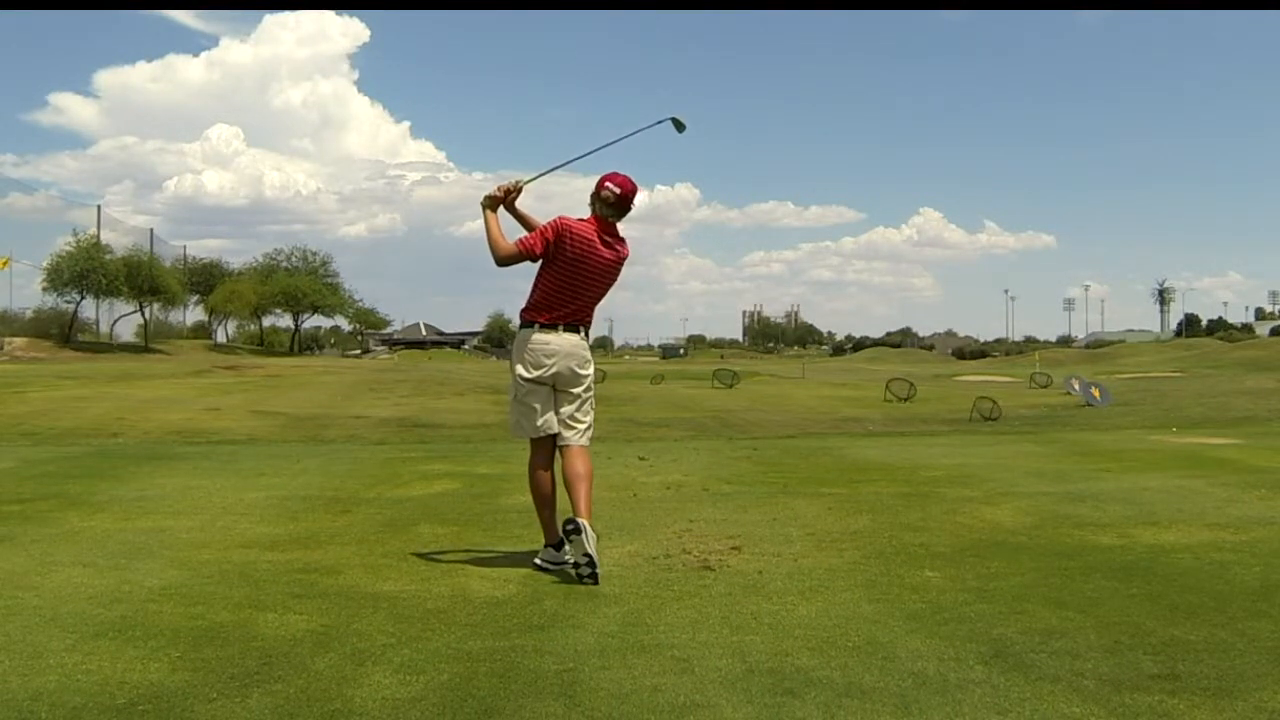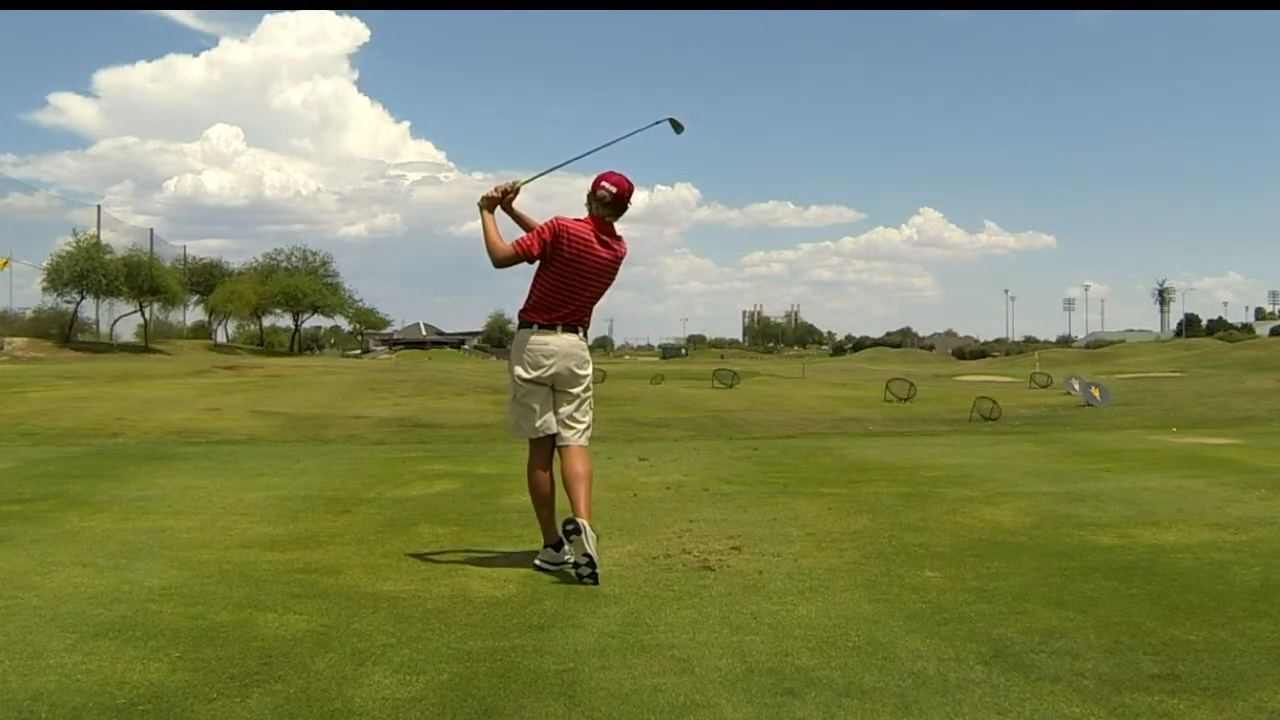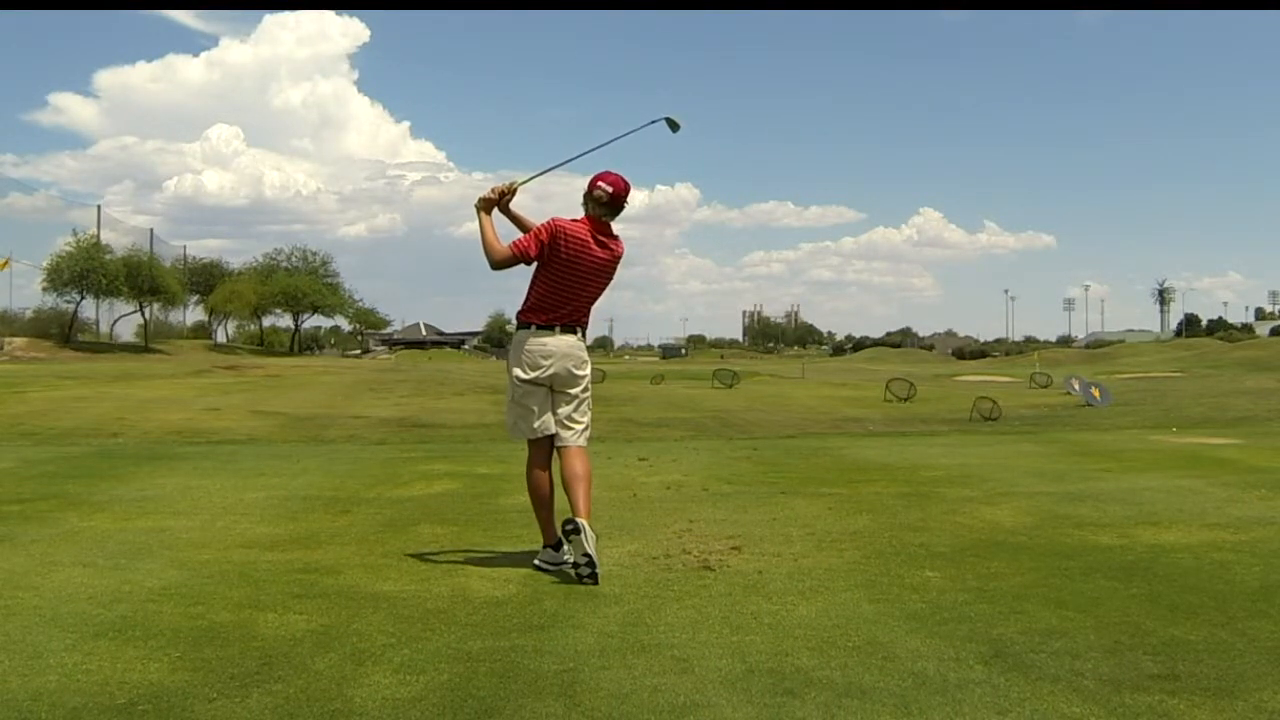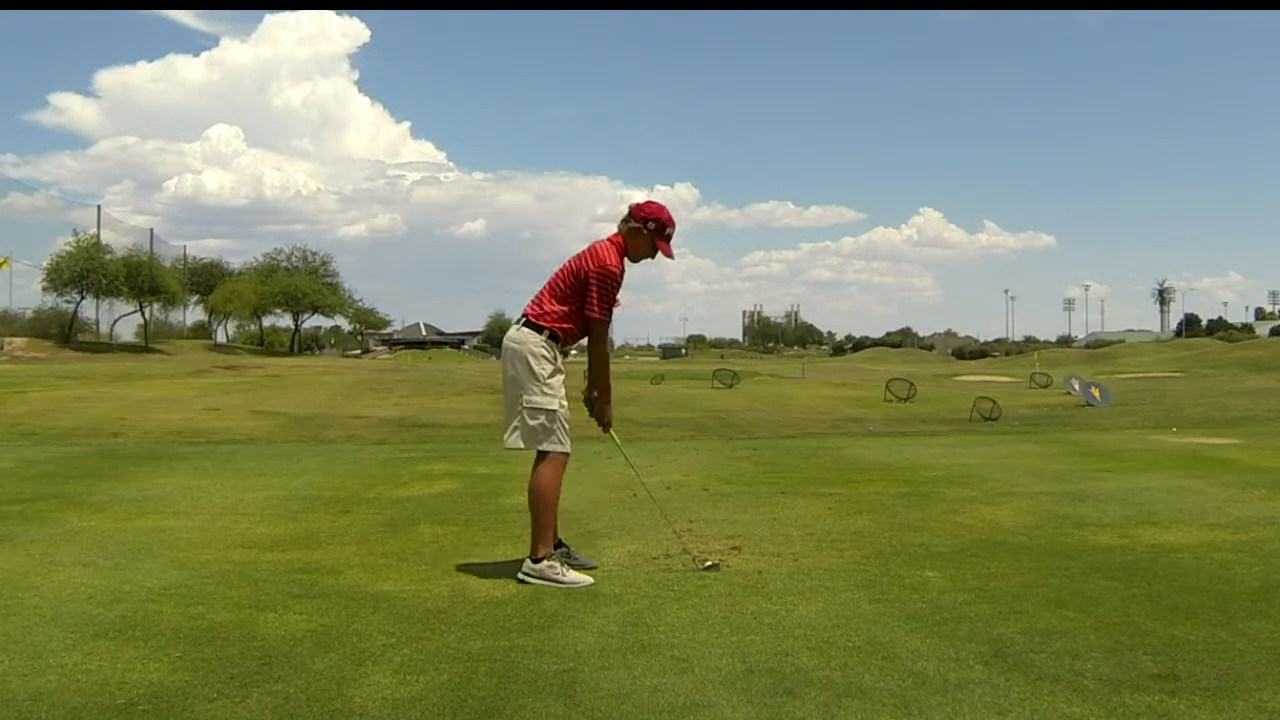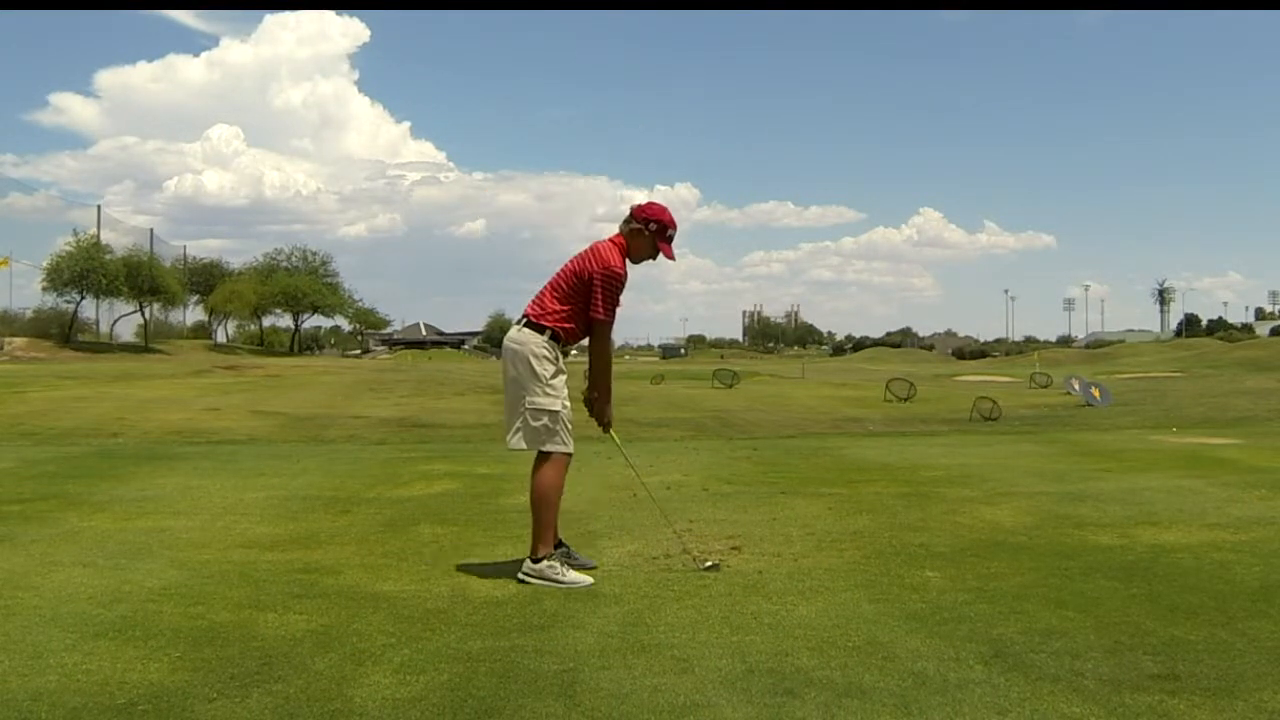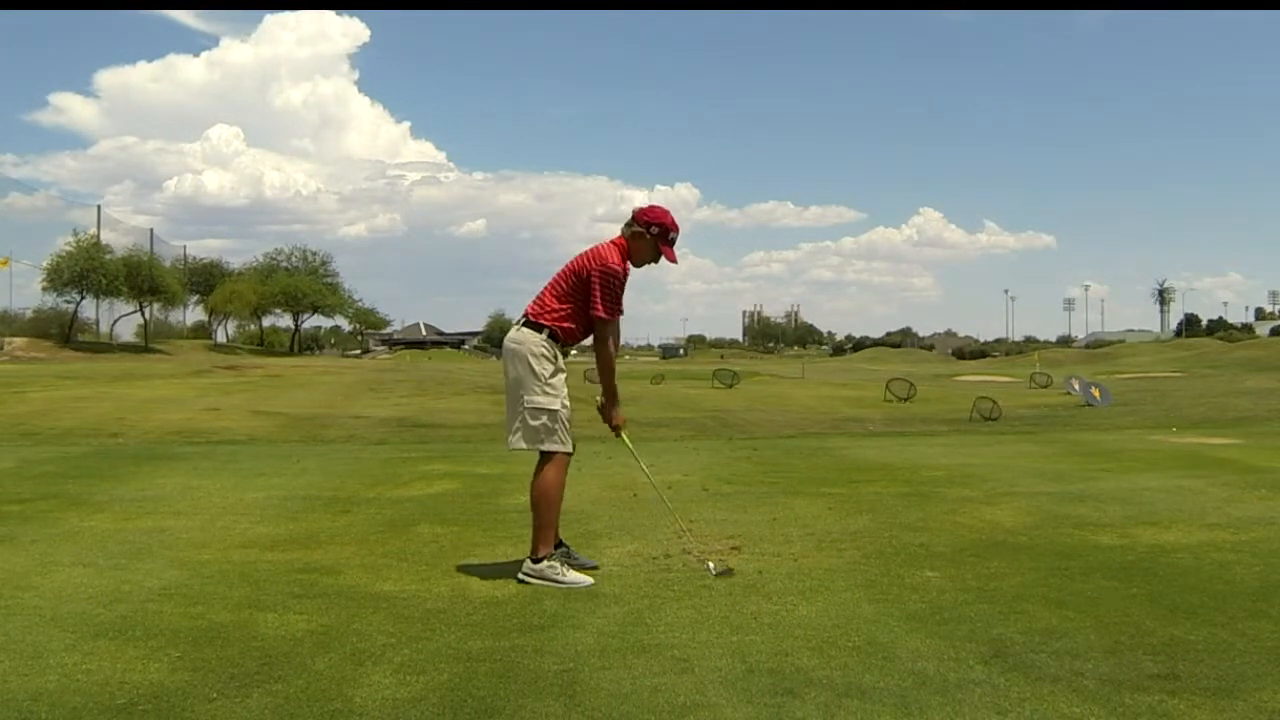
dt=0.2s
person 1, frame 1
left shoulder: (567, 228)
right shoulder: (620, 251)
left elbow: (503, 255)
left wrist: (491, 211)
right wrist: (514, 210)
left hip: (535, 343)
right hip: (576, 347)
left knee: (542, 446)
right knee: (575, 442)
left ankle: (554, 545)
right ankle: (581, 522)
person 1, frame 2
left shoulder: (564, 228)
right shoulder: (618, 250)
left elbow: (501, 257)
left wrist: (488, 212)
right wrist: (512, 211)
left hip: (534, 343)
right hip: (574, 346)
left knee: (541, 445)
right knee: (575, 442)
left ankle: (553, 545)
right ankle: (581, 522)
person 1, frame 3
left shoulder: (561, 229)
right shoulder: (615, 250)
left elbow: (498, 258)
left wrist: (485, 213)
right wrist: (508, 211)
left hip: (533, 344)
right hip: (572, 347)
left knee: (540, 446)
right knee: (574, 443)
left ankle: (552, 546)
right ankle: (580, 524)
person 1, frame 4
left shoulder: (603, 253)
right shoulder: (611, 262)
right elbow: (598, 336)
left wrist: (589, 376)
right wrist: (601, 398)
left hip: (533, 343)
right hip: (536, 347)
left knee: (550, 448)
right knee: (553, 451)
left ankle: (549, 545)
right ankle: (540, 559)
person 1, frame 5
left shoulder: (605, 254)
right shoulder: (611, 265)
left elbow: (595, 334)
right elbow: (601, 340)
left wrist: (592, 387)
right wrist: (604, 399)
left hip: (531, 343)
right hip: (537, 347)
left knee: (552, 449)
right knee: (555, 451)
left ankle: (550, 545)
right ankle: (540, 560)
person 1, frame 6
left shoulder: (610, 260)
right shoulder: (610, 264)
left elbow: (609, 336)
right elbow: (604, 340)
left wrist: (607, 394)
right wrist: (612, 402)
left hip: (537, 347)
right hip: (535, 347)
left knee: (558, 449)
right knee: (555, 452)
left ankle: (551, 545)
right ankle: (539, 560)
